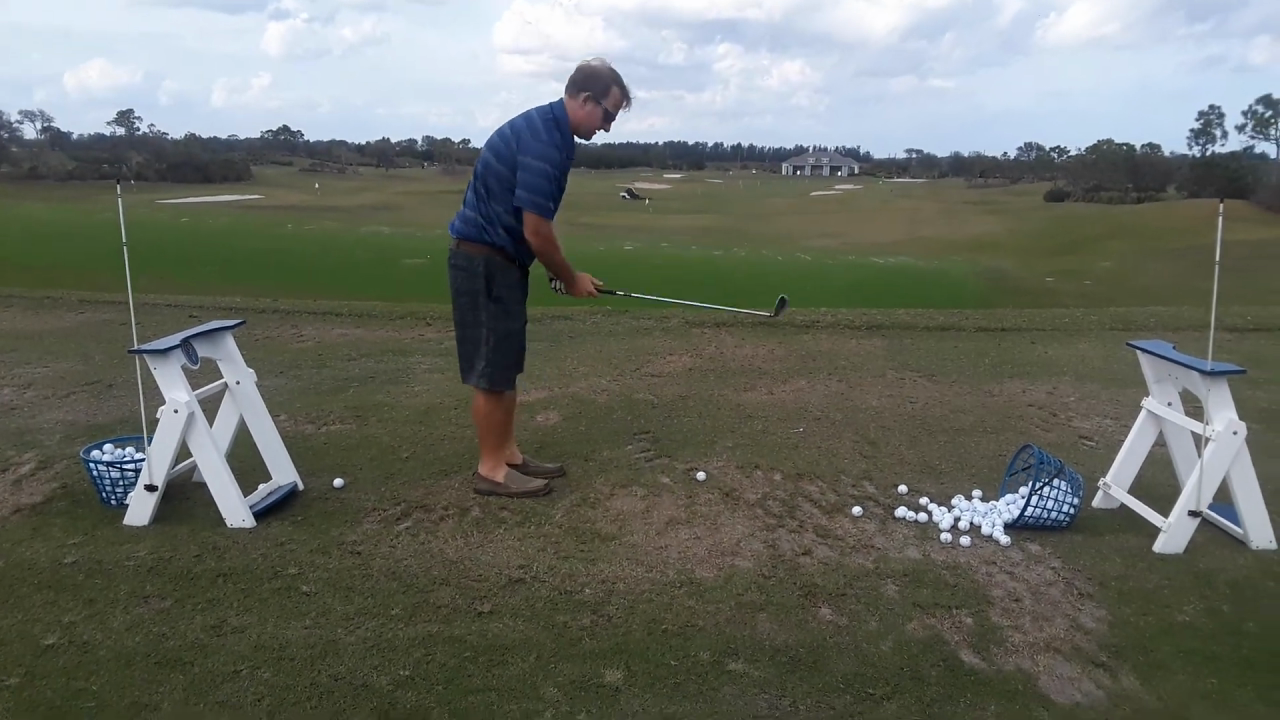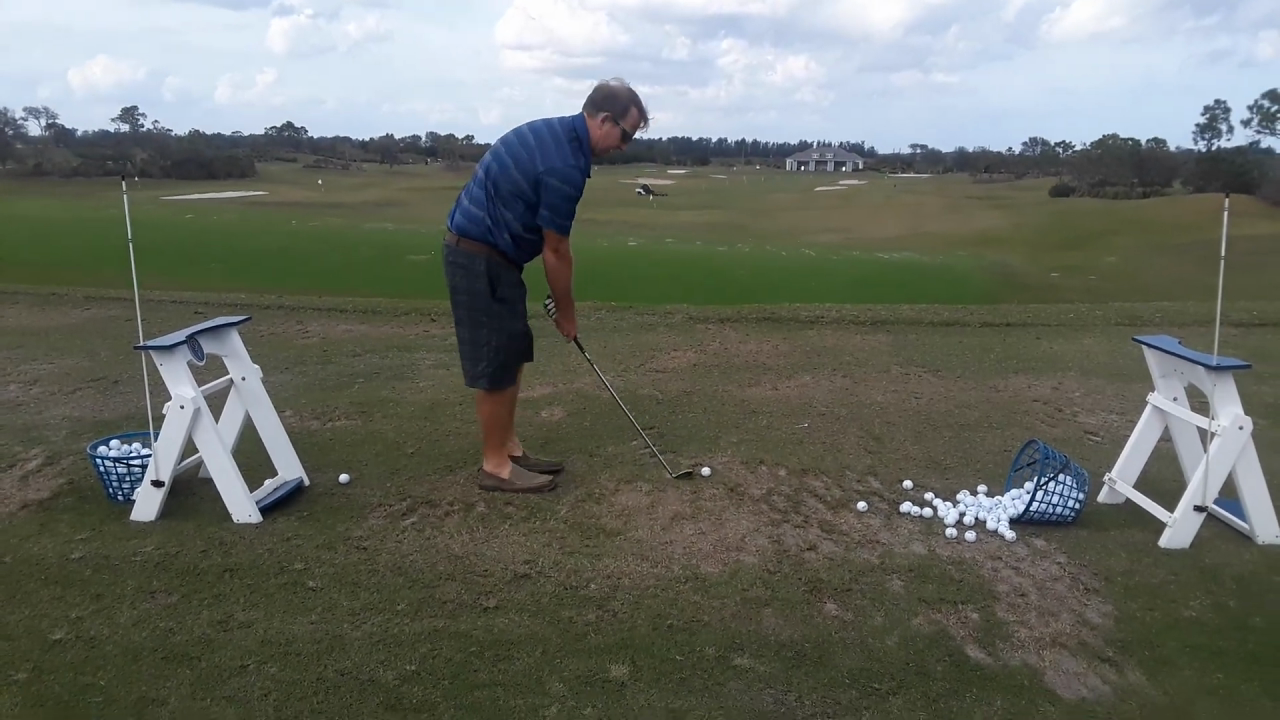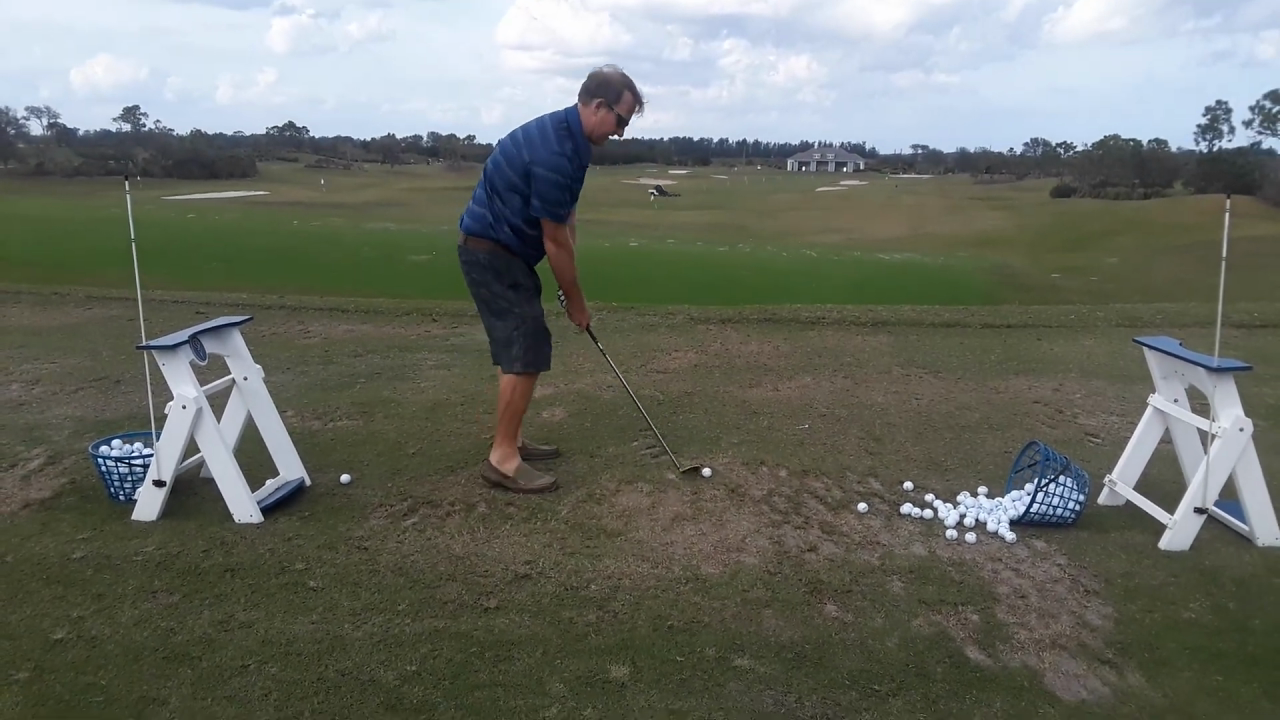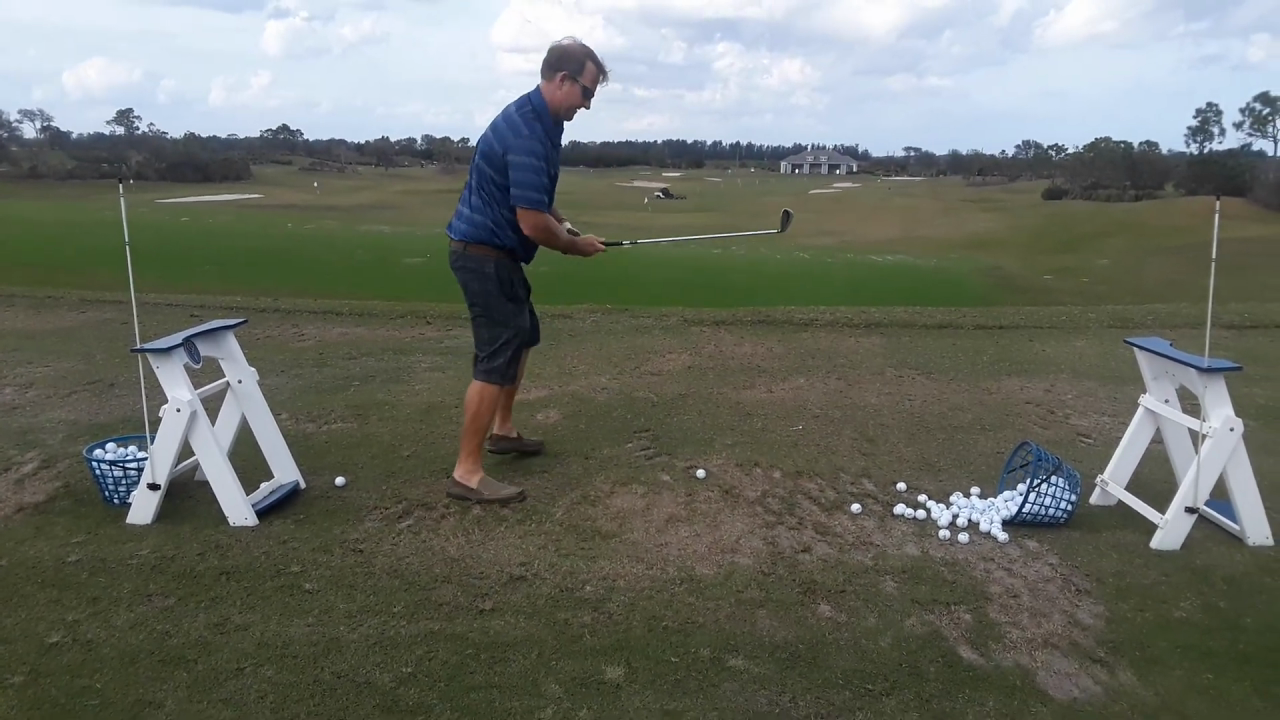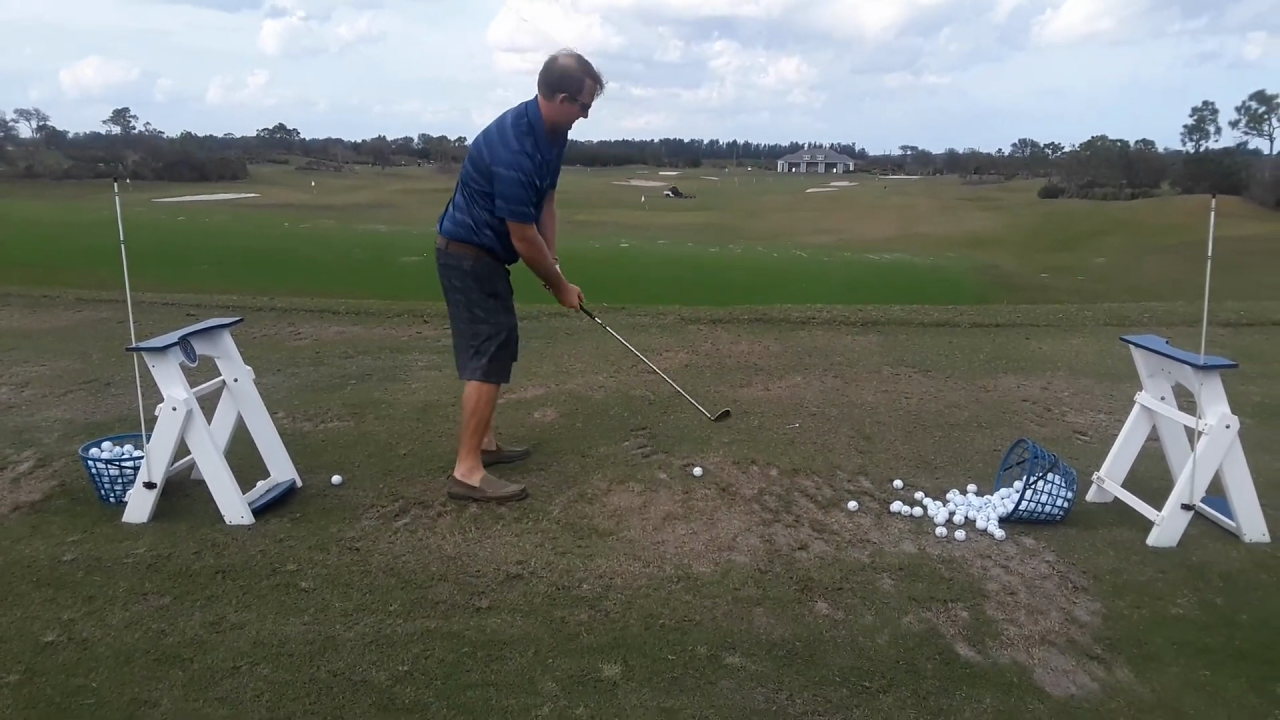
dt=0.5s
person 1, frame 1
left shoulder: (547, 129)
right shoulder: (543, 140)
right elbow: (537, 231)
left wrist: (561, 271)
right wrist: (570, 278)
left hip: (497, 259)
right hip: (485, 260)
left knee: (506, 364)
right knee: (493, 367)
left ankle: (507, 453)
right ankle: (490, 469)
person 1, frame 2
left shoulder: (554, 132)
right shoulder: (565, 163)
right elbow: (556, 250)
right wrist: (566, 313)
left hip: (483, 249)
right hip: (480, 256)
left knee: (513, 353)
right knee: (494, 361)
left ankle: (509, 448)
right ankle: (495, 465)
person 1, frame 3
left shoulder: (563, 133)
right shoulder: (555, 151)
left elbow: (563, 219)
right elbow: (556, 241)
left wrist: (571, 290)
right wrist: (576, 301)
left hip: (502, 248)
right hip: (490, 251)
left knee: (524, 346)
right knee: (525, 351)
left ankle: (511, 440)
right ankle: (502, 458)
person 1, frame 4
left shoulder: (542, 120)
right shoulder: (526, 134)
right elbow: (532, 223)
left wrist: (564, 225)
right wrist: (576, 245)
left hip: (490, 251)
right hip: (485, 255)
left knee: (519, 337)
right knee: (495, 359)
left ankle: (502, 429)
right ankle: (466, 472)
person 1, frame 5
left shoulder: (551, 132)
right shoulder: (513, 149)
left elbow: (545, 201)
right elbow: (524, 238)
left wrist: (554, 265)
right wrist: (560, 286)
left hip: (483, 253)
right hip: (468, 255)
left knee: (494, 350)
right knee: (487, 358)
left ankle: (482, 442)
right ankle: (467, 471)
